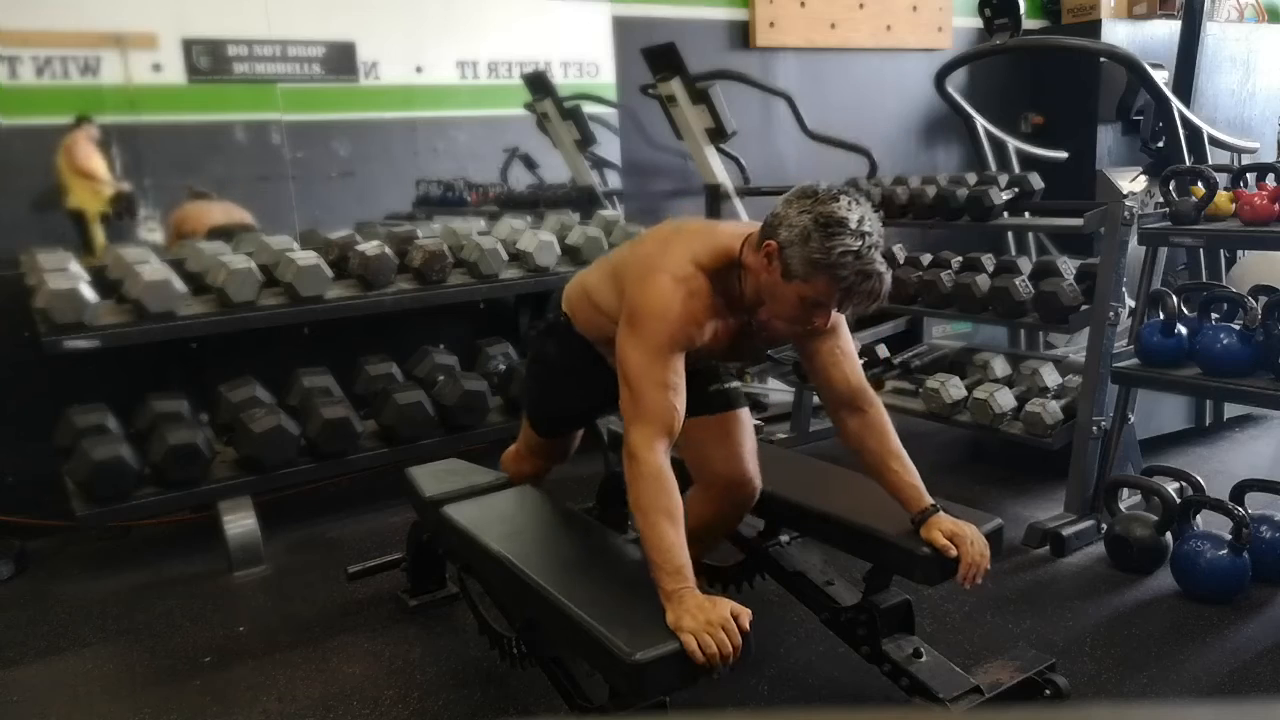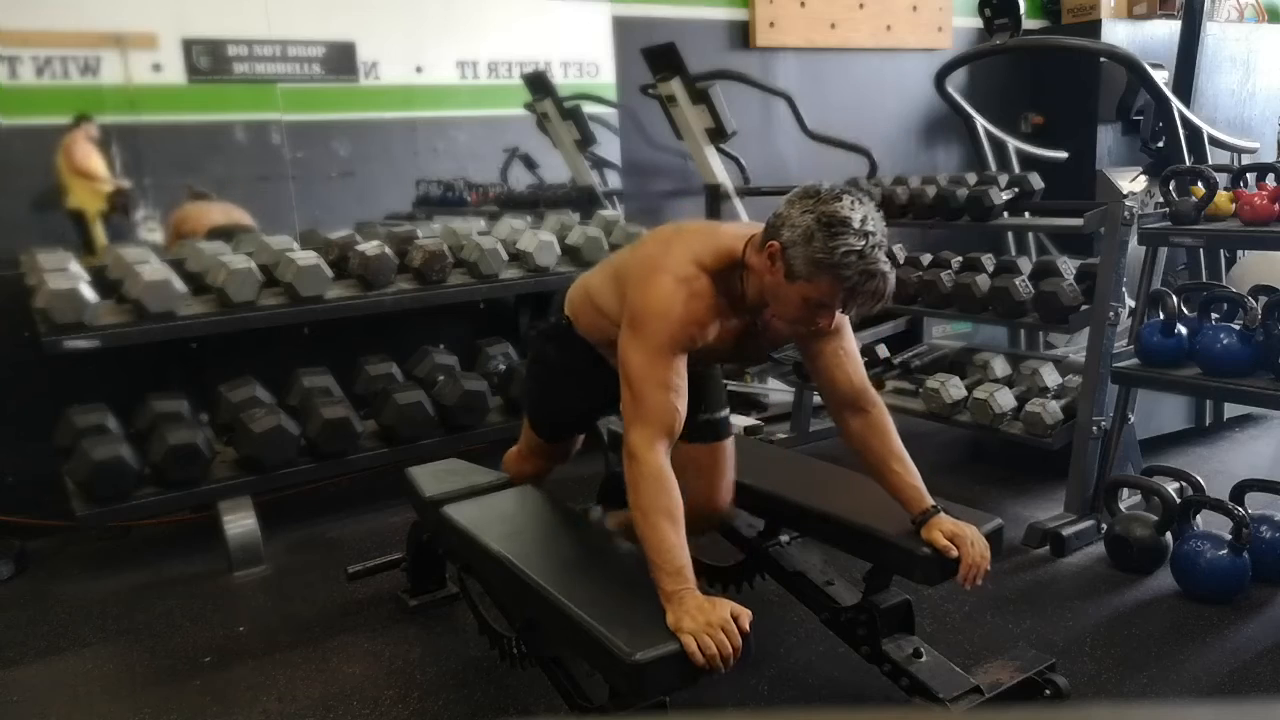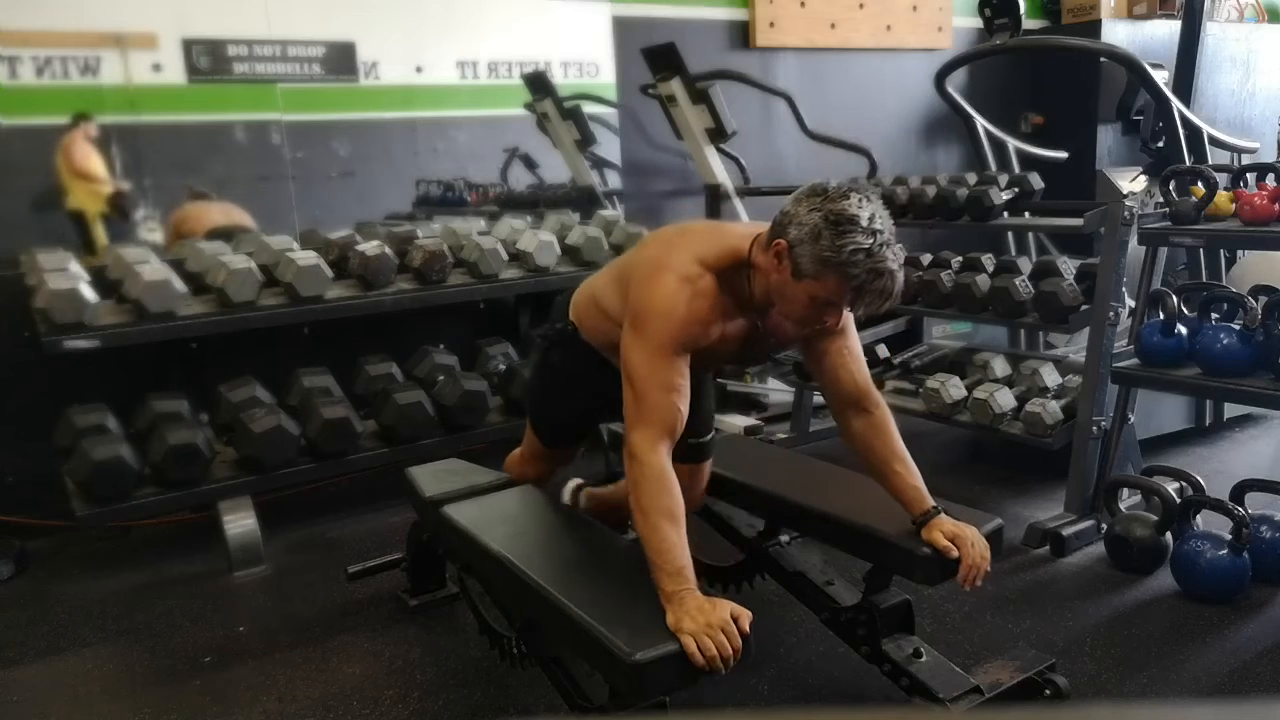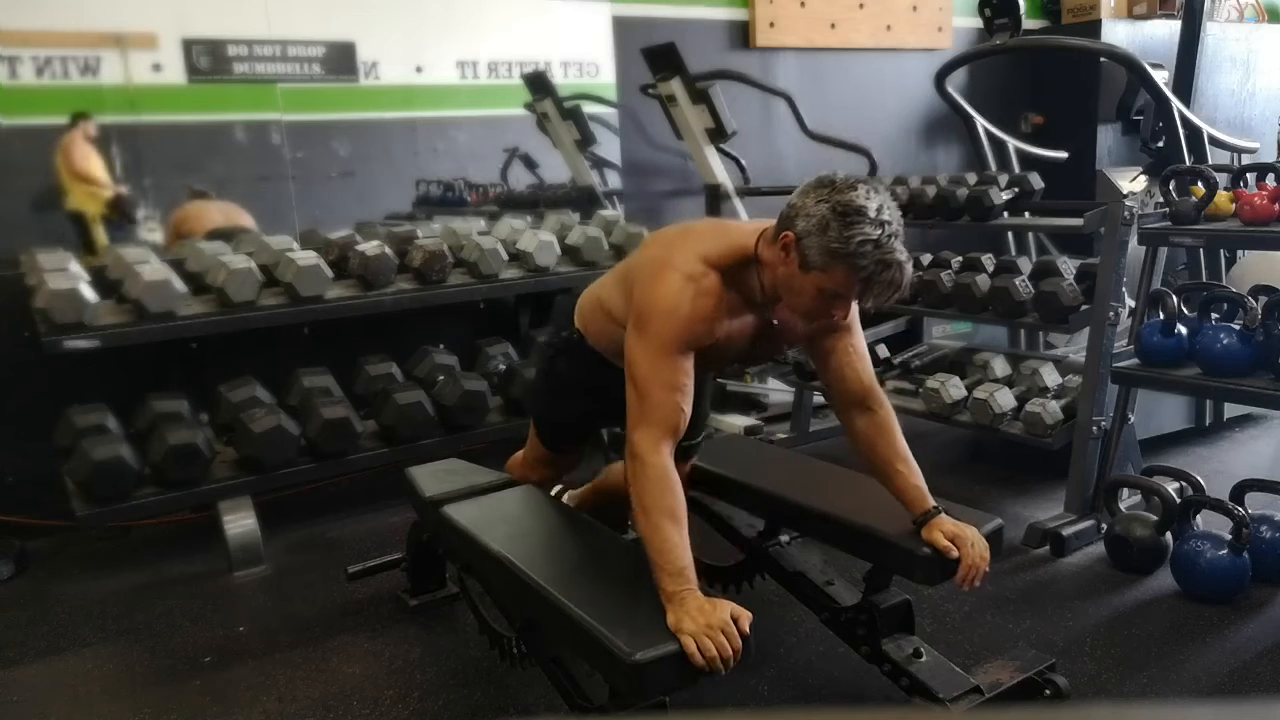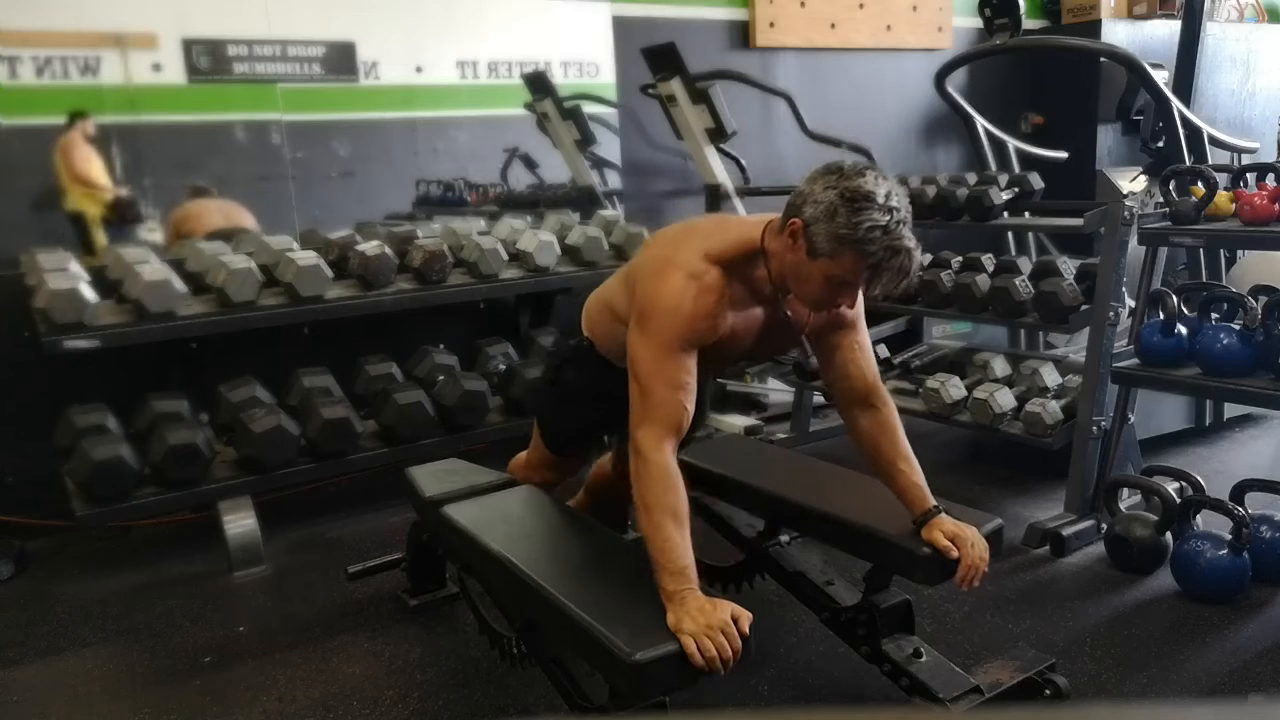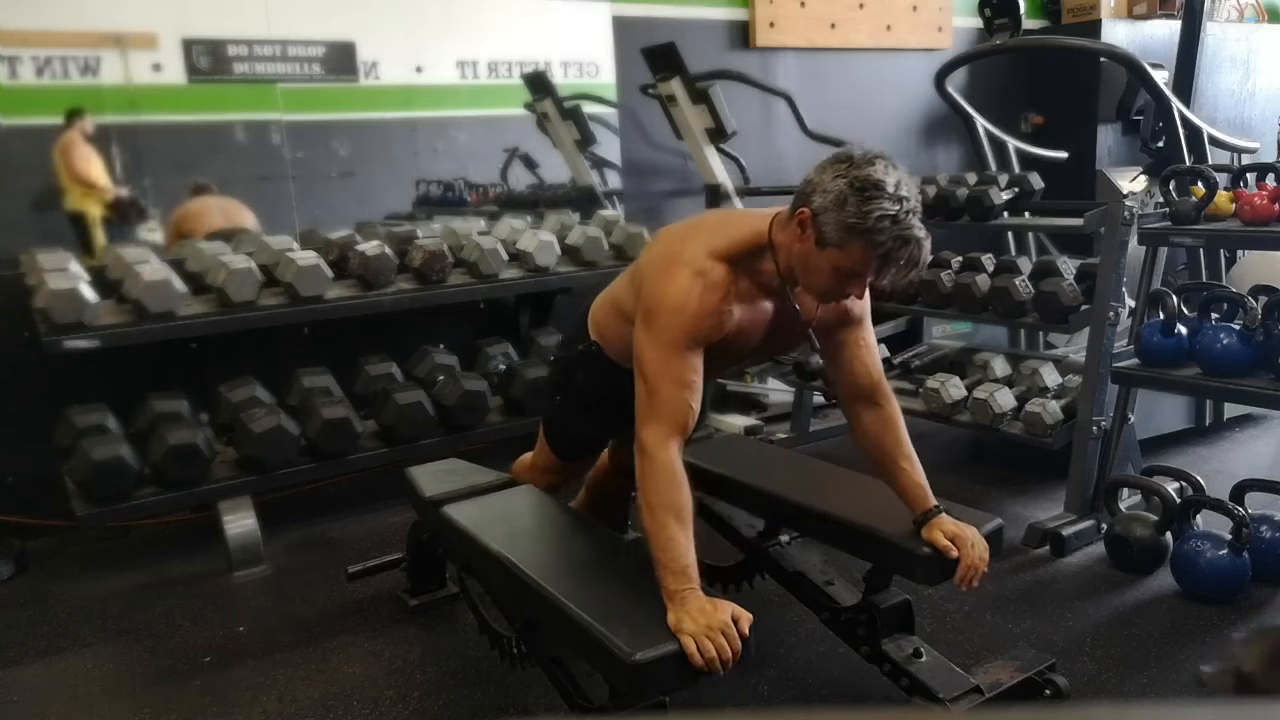
dt=0.1s
person 1, frame 1
left shoulder: (806, 283)
right shoulder: (675, 291)
left elbow: (855, 406)
right elbow: (646, 447)
left wrist: (926, 511)
right wrist: (681, 597)
right hip: (583, 343)
left knee: (735, 486)
right knee: (536, 460)
left ankle: (652, 576)
person 1, frame 2
left shoulder: (809, 284)
right shoulder: (679, 291)
left elbow: (857, 407)
right elbow: (647, 448)
left wrist: (927, 513)
right wrist: (682, 597)
left hip: (680, 355)
right hip: (583, 344)
left knee: (707, 505)
right knee: (538, 461)
left ankle: (619, 534)
person 1, frame 3
left shoulder: (813, 284)
right shoulder: (681, 290)
left elbow: (861, 408)
right elbow: (649, 448)
left wrist: (928, 514)
right wrist: (682, 598)
left hip: (683, 359)
right hip: (587, 350)
left knee: (683, 501)
right knee: (539, 465)
left ankle: (586, 505)
person 1, frame 4
left shoulder: (823, 283)
right shoulder: (687, 287)
left elbow: (864, 407)
right elbow: (651, 447)
left wrist: (929, 515)
right wrist: (683, 598)
left hip: (682, 366)
right hip: (593, 356)
left knee: (640, 484)
right knee: (542, 467)
left ankle: (578, 514)
person 1, frame 5
left shoulder: (829, 282)
right shoulder: (689, 284)
left elbow: (867, 404)
right elbow: (654, 444)
left wrist: (929, 513)
right wrist: (683, 598)
left hip: (686, 366)
right hip: (598, 362)
left knee: (626, 472)
right knee: (545, 470)
person 1, frame 6
left shoulder: (837, 285)
right shoulder: (697, 277)
left elbow: (869, 402)
right elbow: (659, 443)
left wrist: (929, 513)
right wrist: (684, 597)
left hip: (684, 369)
right hip: (605, 362)
left knee: (623, 469)
right knee: (551, 473)
